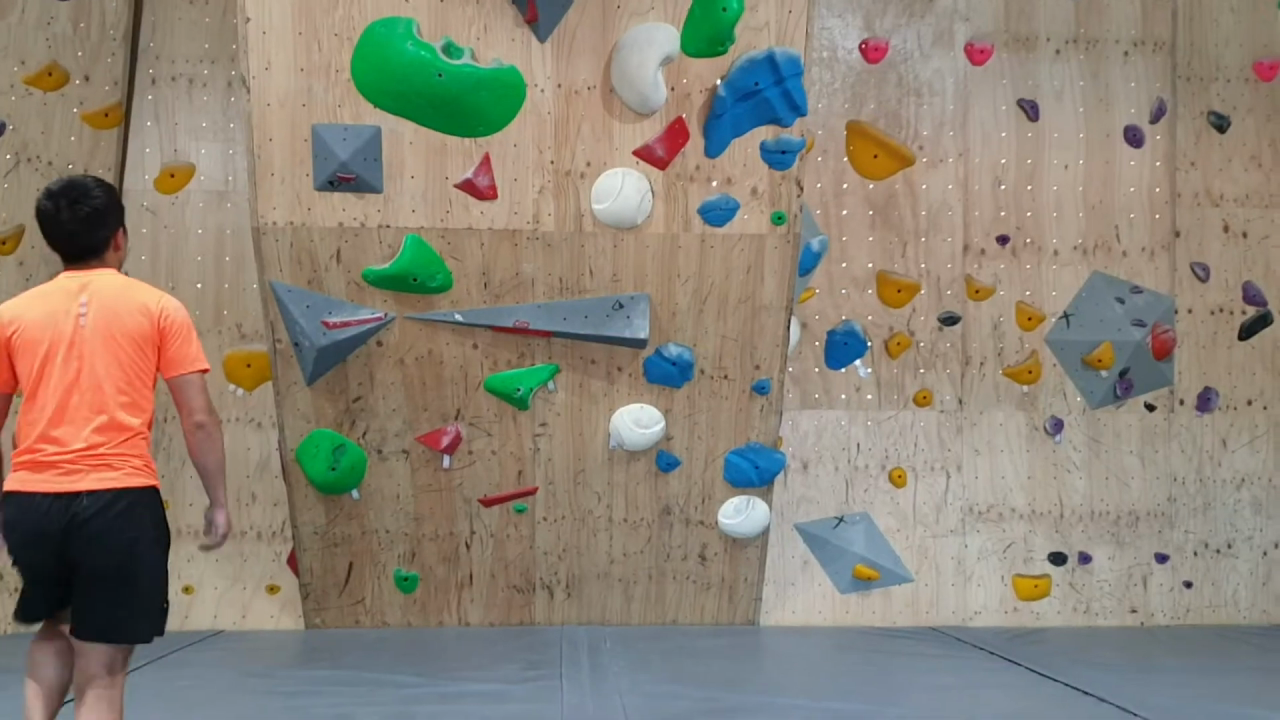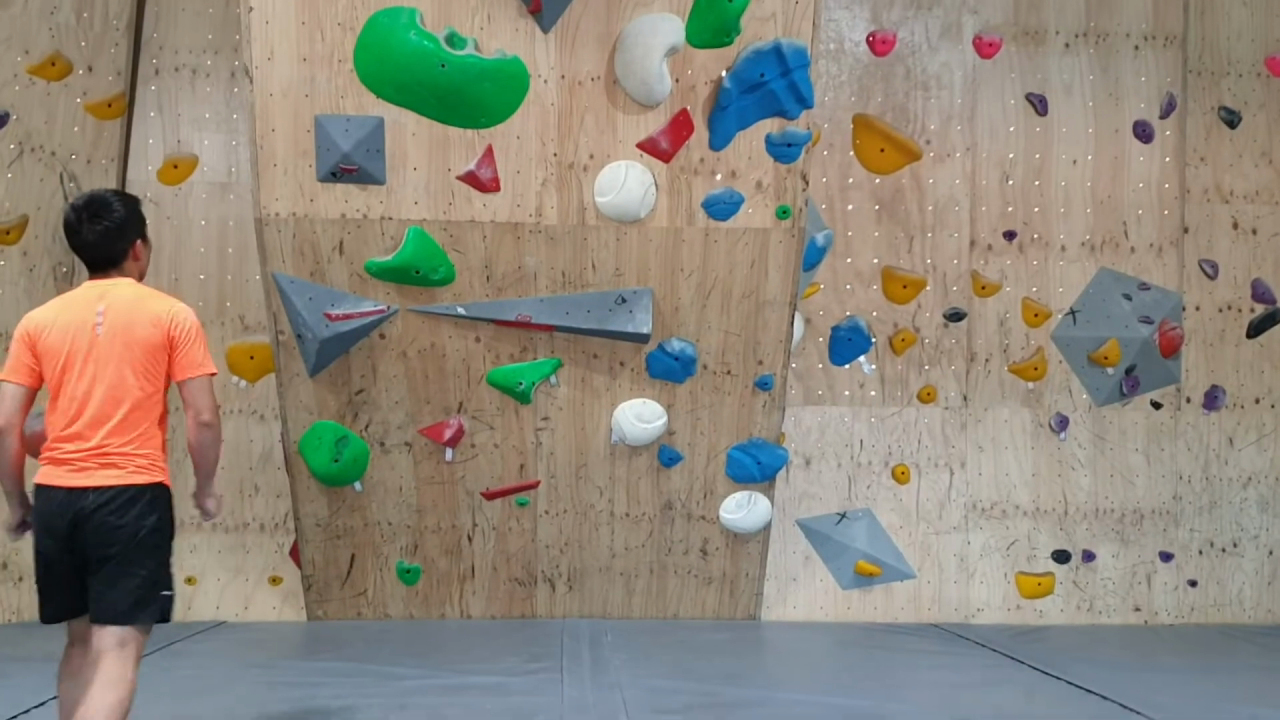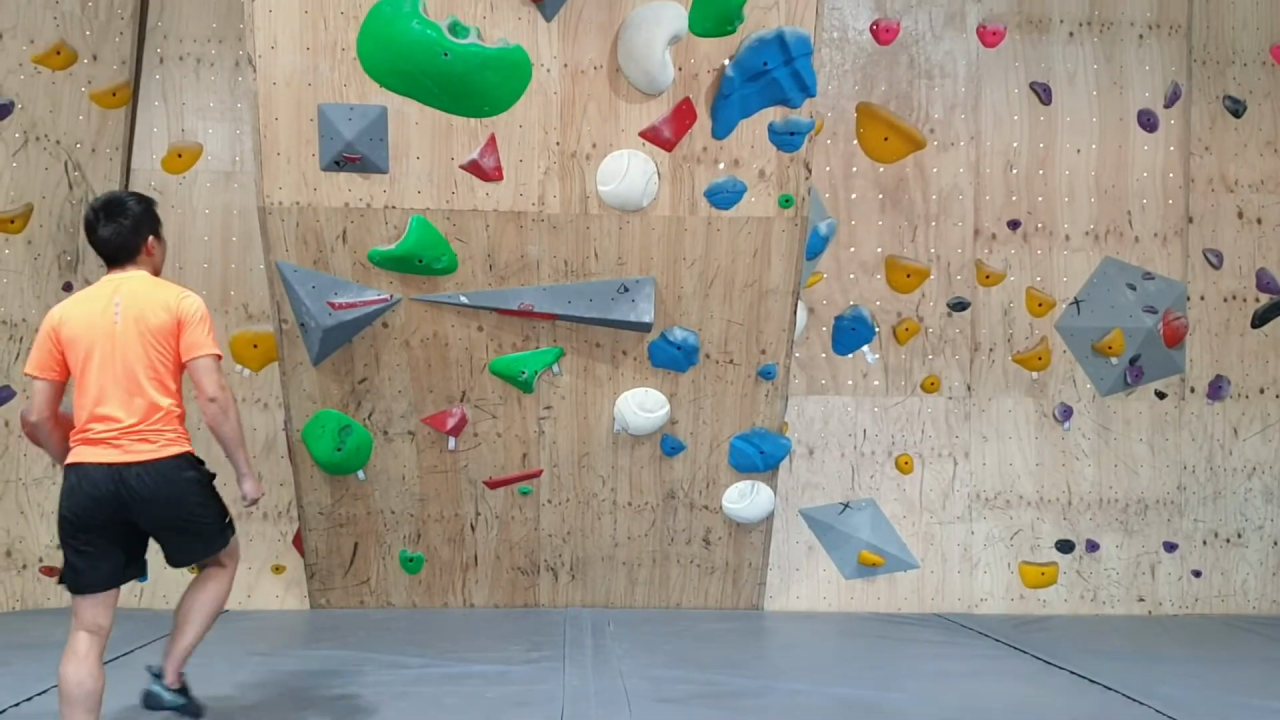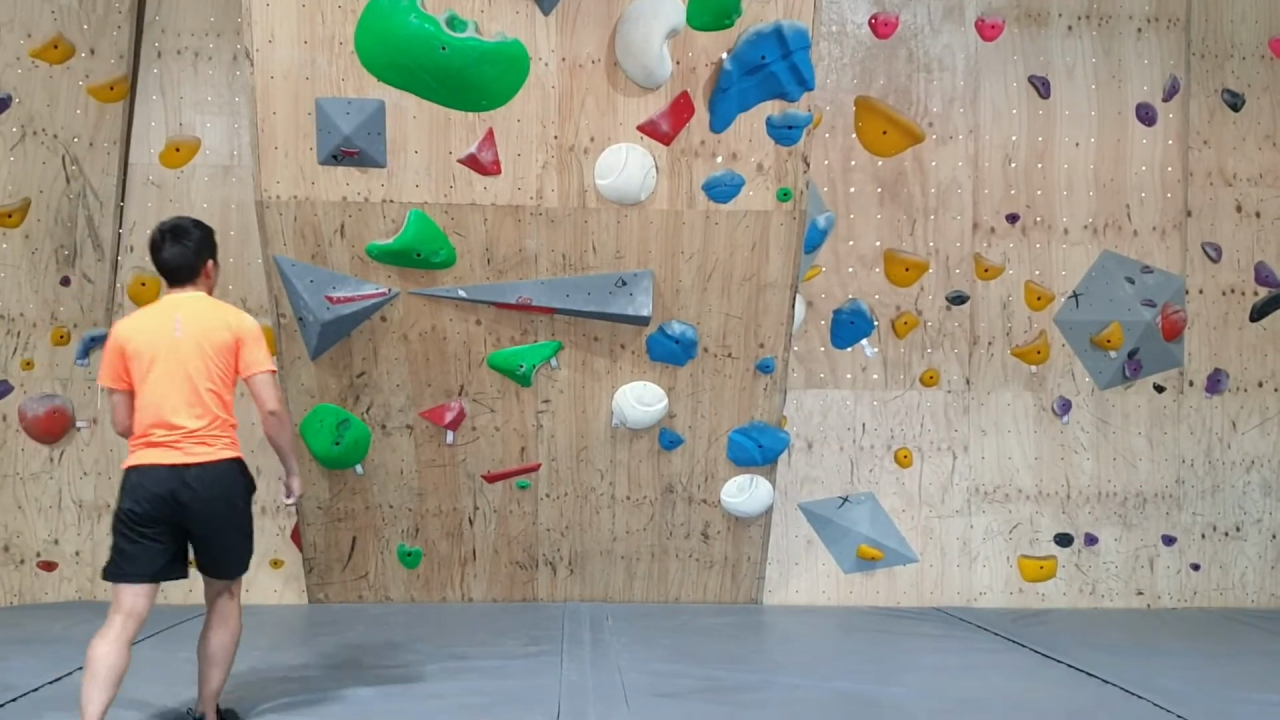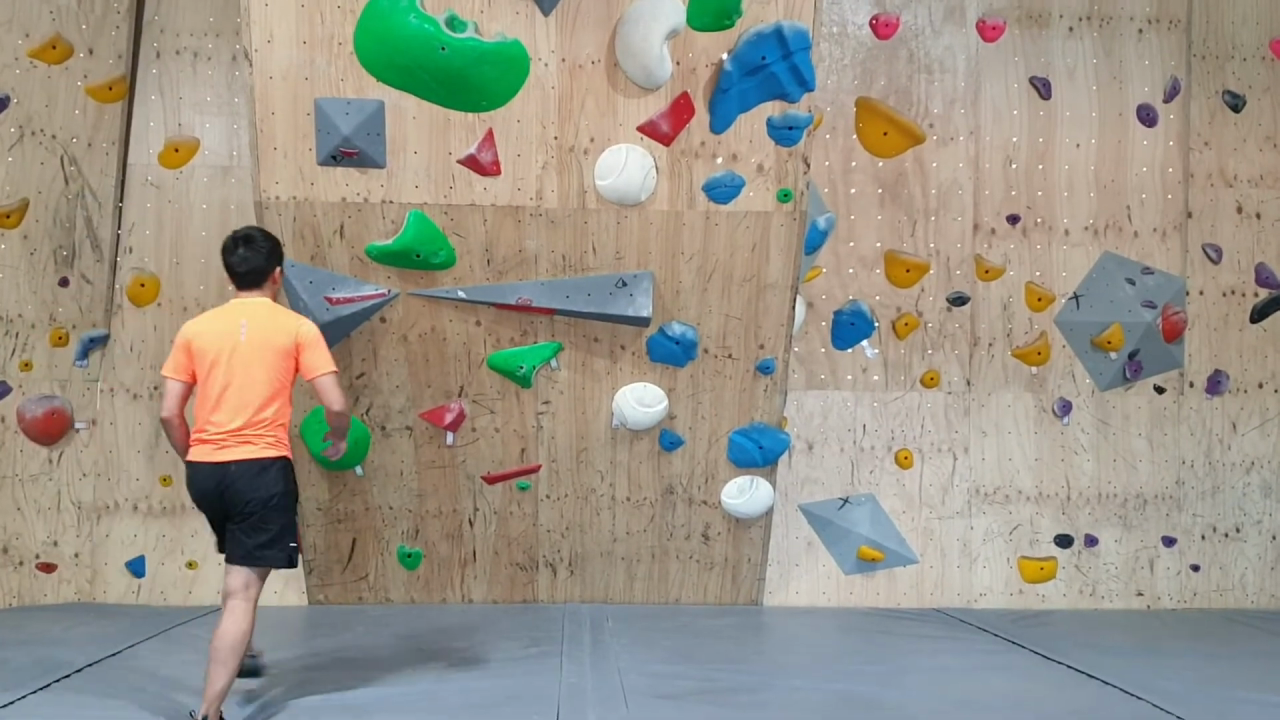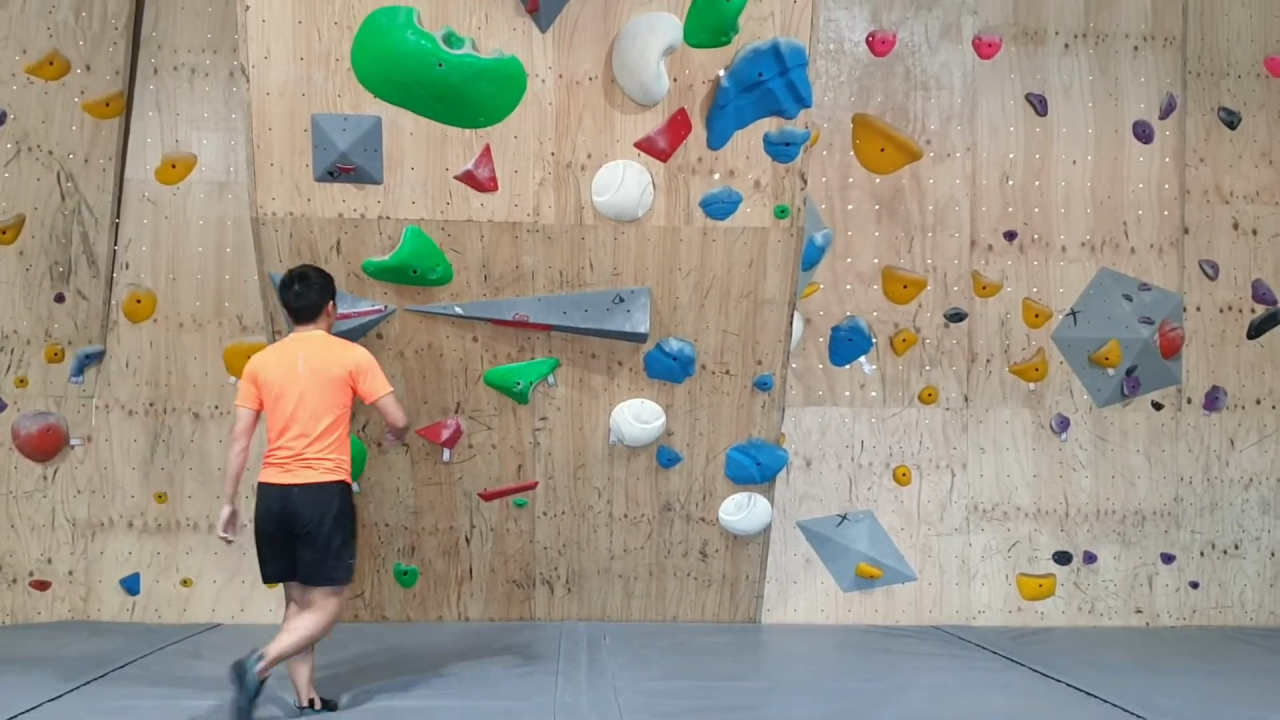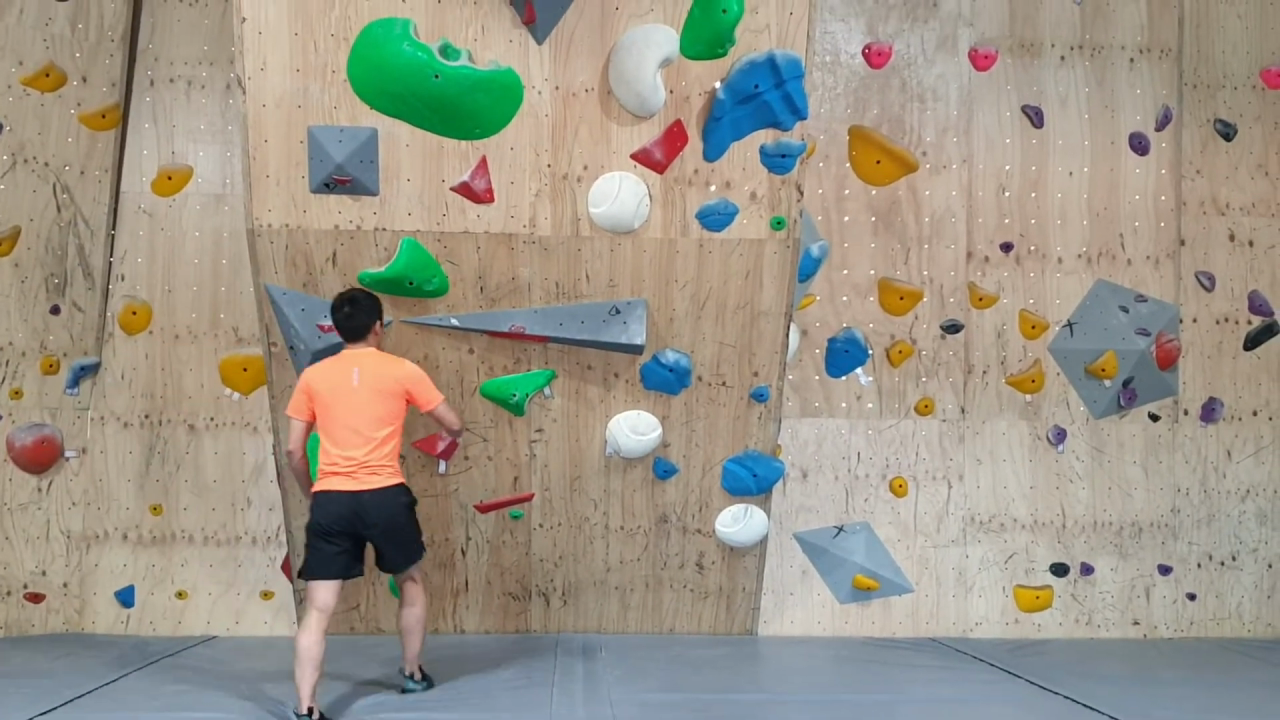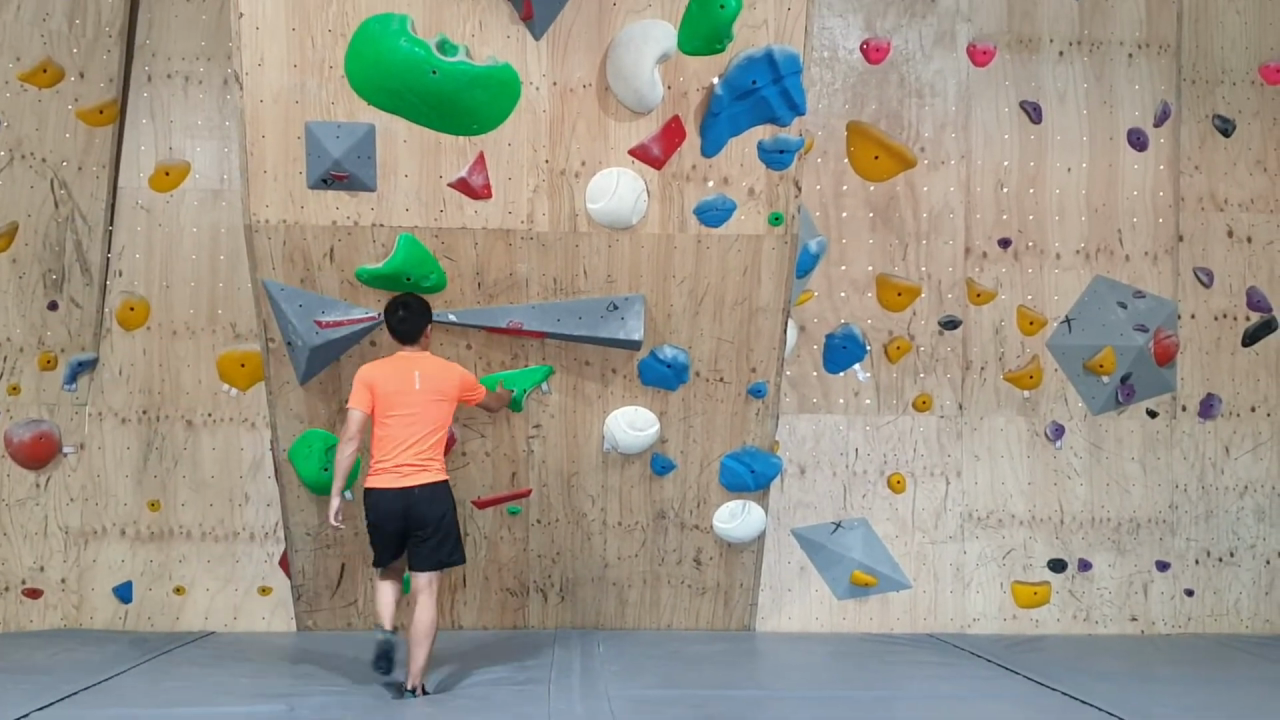
dt=0.4s
person 1, frame 1
right shoulder: (157, 307)
right elbow: (199, 419)
right wrist: (217, 503)
right hip: (122, 502)
left knee: (54, 628)
right knee: (101, 673)
person 1, frame 2
right shoulder: (171, 314)
right elbow: (204, 419)
right wrist: (206, 489)
left hip: (57, 498)
right hip: (132, 497)
left knee: (81, 644)
right knee: (117, 654)
person 1, frame 3
left shoulder: (63, 313)
right shoulder: (181, 303)
left elbow: (40, 417)
right elbow: (214, 396)
right wrist: (245, 471)
left hip: (87, 478)
right hip: (163, 469)
left knee: (88, 627)
right knee: (221, 560)
right ankle: (169, 675)
person 1, frame 4
left shoulder: (127, 330)
right shoulder: (237, 323)
left elbow: (123, 424)
right elbow: (272, 408)
right wrist: (291, 469)
left hip: (145, 478)
right hip: (216, 475)
left knee: (125, 613)
right knee: (223, 597)
person 1, frame 5
left shoulder: (195, 329)
right shoulder: (297, 327)
left elbow: (168, 414)
right elbow: (337, 405)
right wrist: (338, 437)
left hip: (205, 470)
right hip: (263, 469)
left knee: (247, 563)
right knee: (239, 594)
left ankle: (240, 651)
person 1, frame 6
left shoulder: (261, 361)
right shoulder: (352, 356)
left elbow: (238, 440)
right elbow: (398, 420)
left wrist: (229, 502)
right wrist: (395, 435)
left hip: (272, 493)
right hip: (324, 492)
left knee: (298, 600)
right knee: (324, 605)
right ankle: (257, 664)
person 1, frame 7
left shoulder: (313, 376)
right shoulder: (402, 371)
left elbow: (293, 448)
right elbow: (453, 425)
left wrist: (309, 493)
right wrist: (455, 429)
left hip: (330, 499)
right hip: (384, 496)
left knee: (318, 610)
right knee: (411, 581)
right ankle: (412, 673)
person 1, frame 8
left shoulder: (370, 374)
right shoulder: (453, 374)
left elbow: (351, 437)
right elbow: (492, 403)
left wrist: (336, 492)
right wrist: (505, 397)
left hip: (381, 493)
right hip: (430, 492)
left knee: (388, 572)
right knee: (425, 592)
left ankle: (386, 634)
right ankle: (414, 684)
